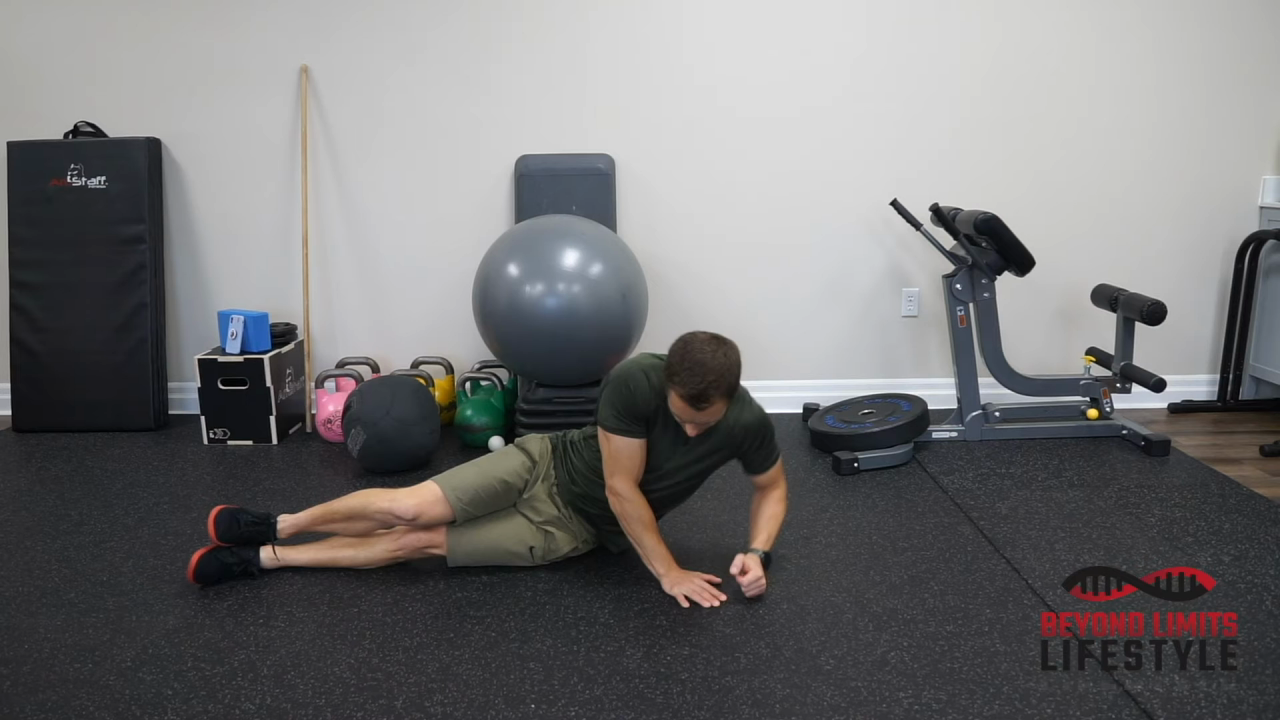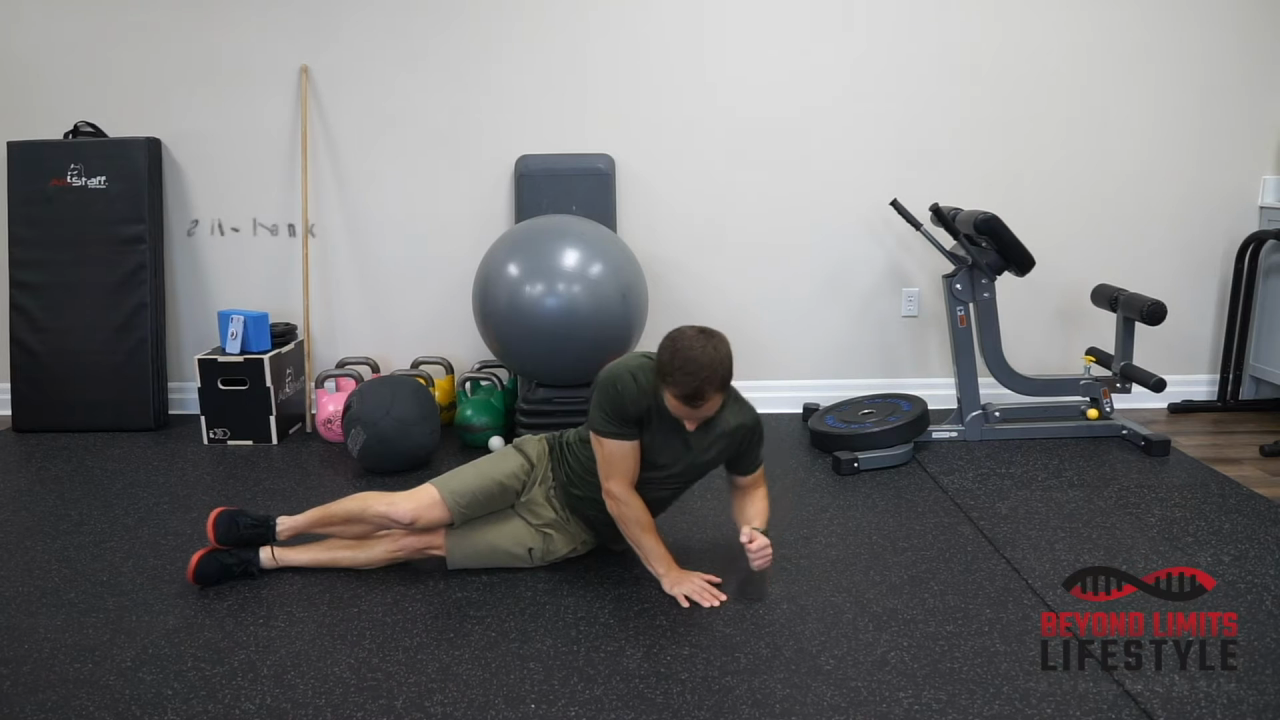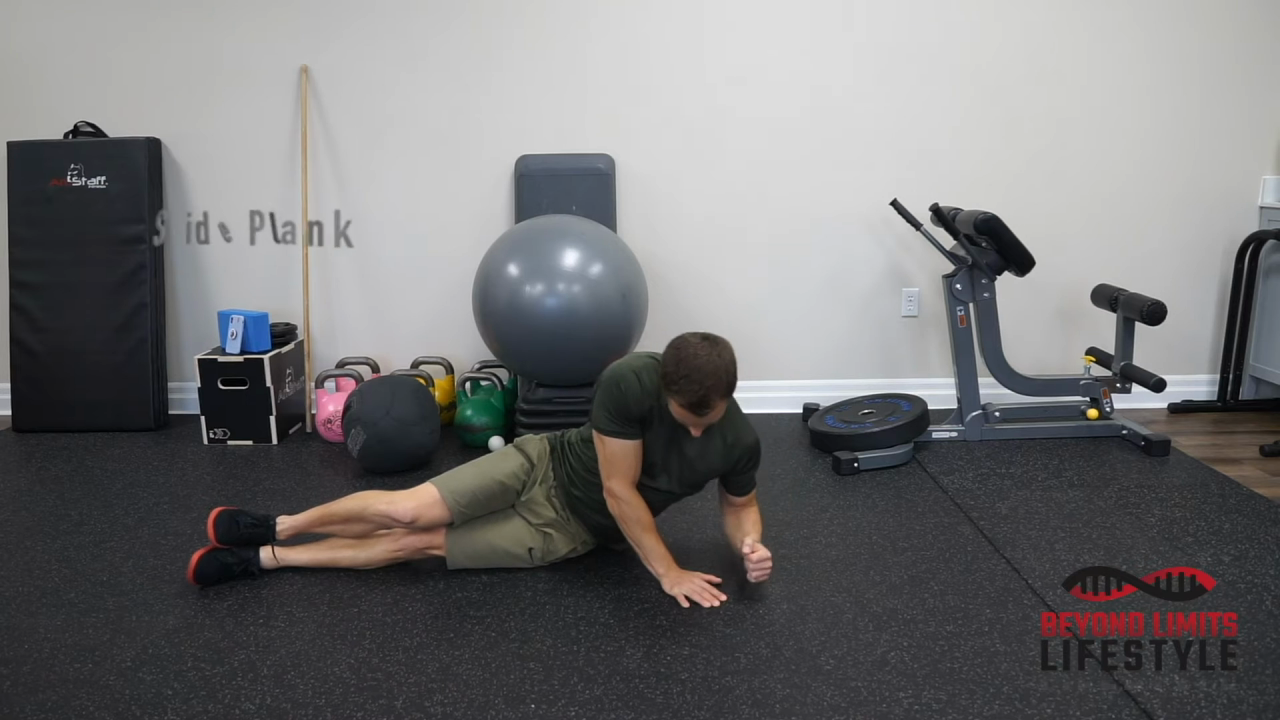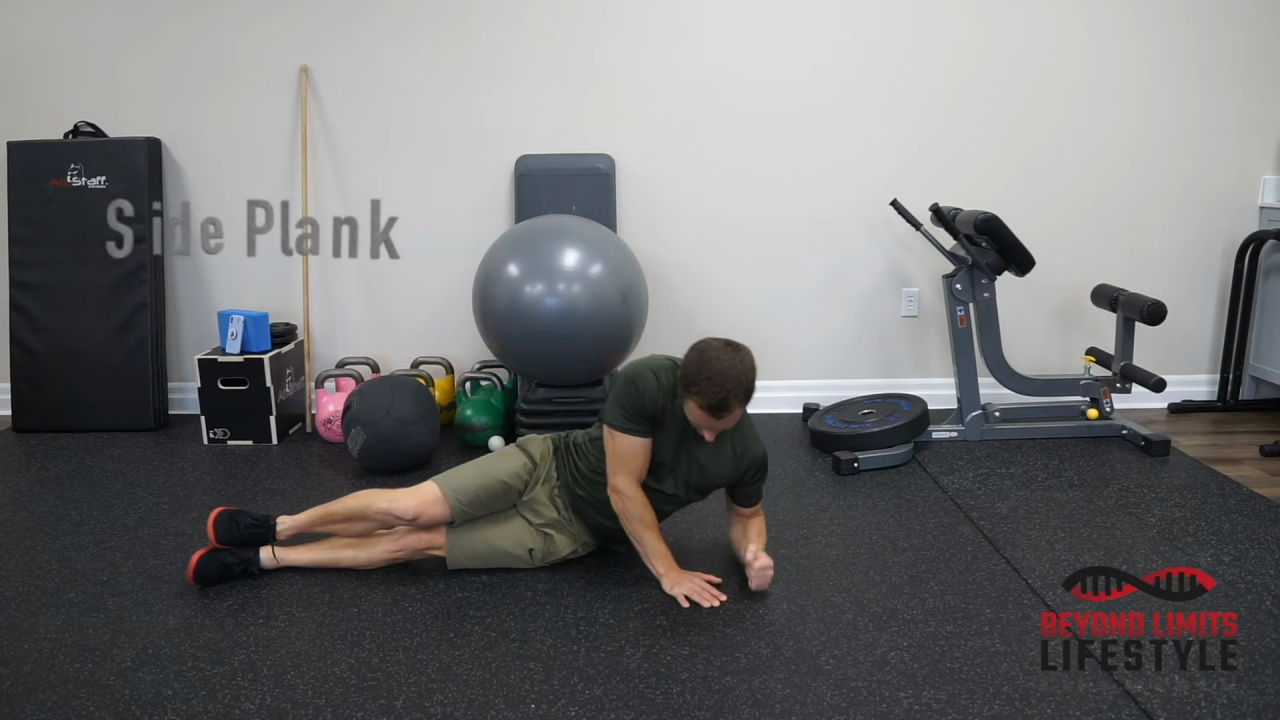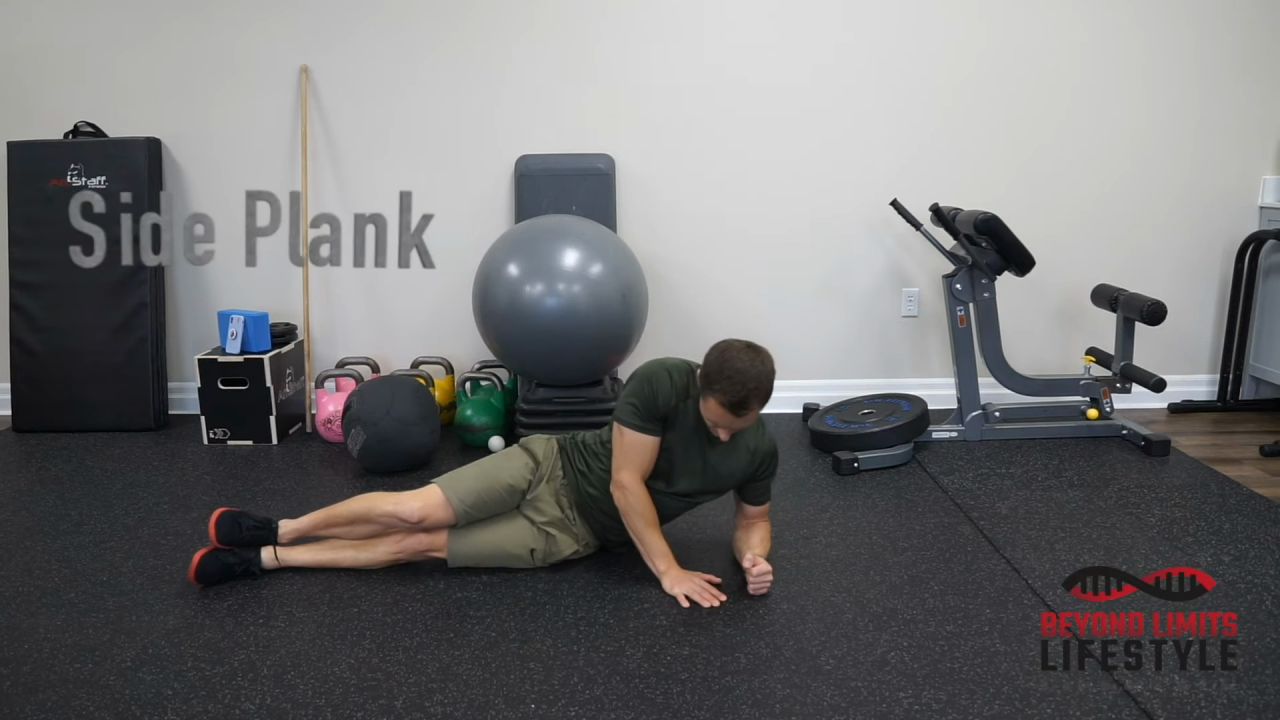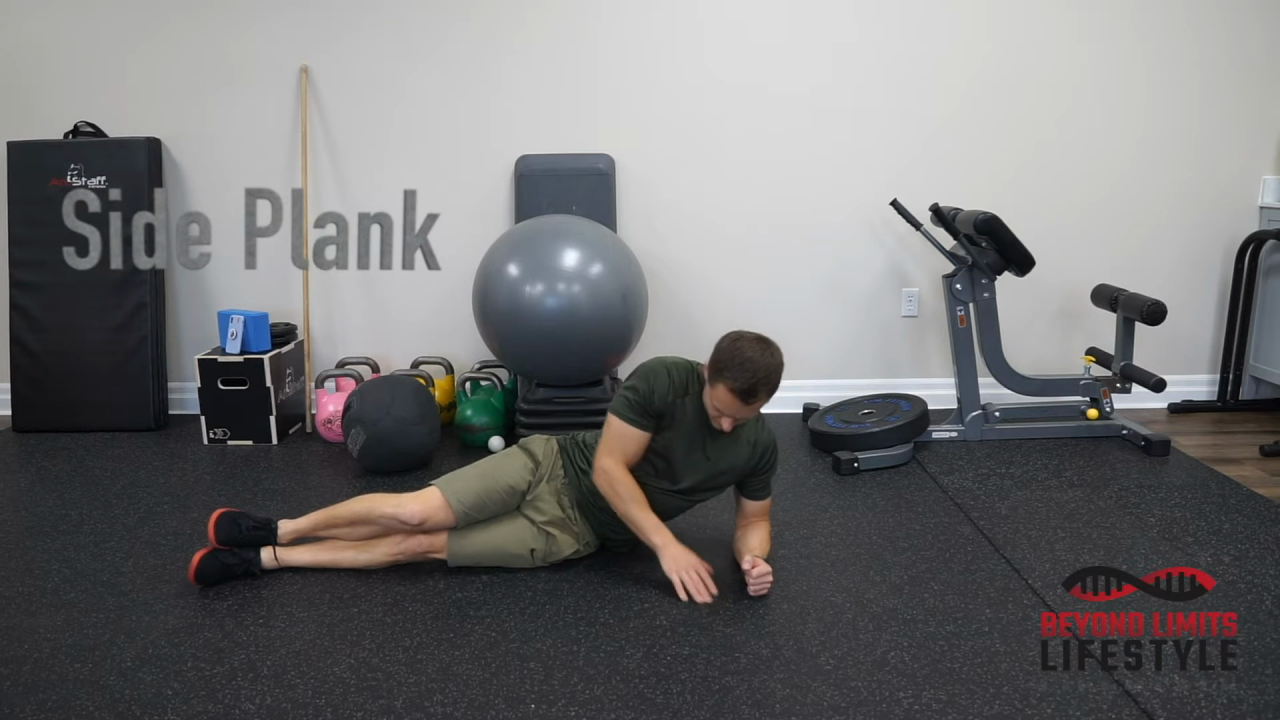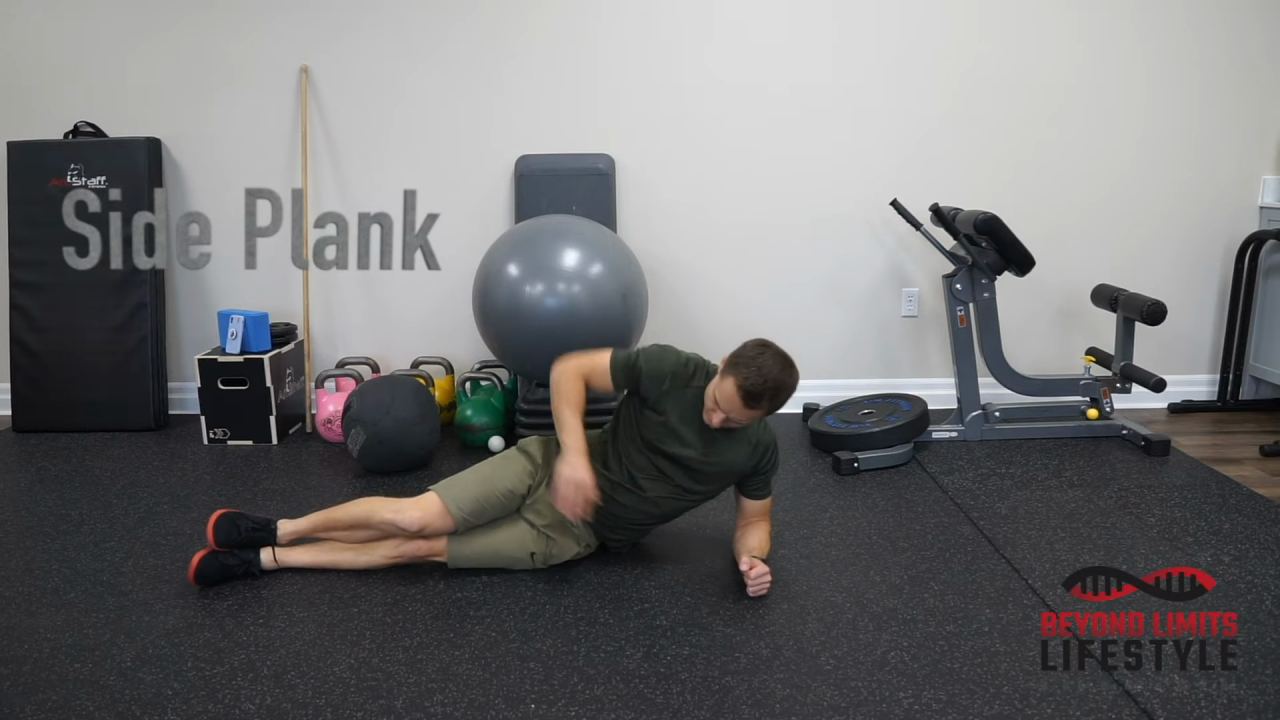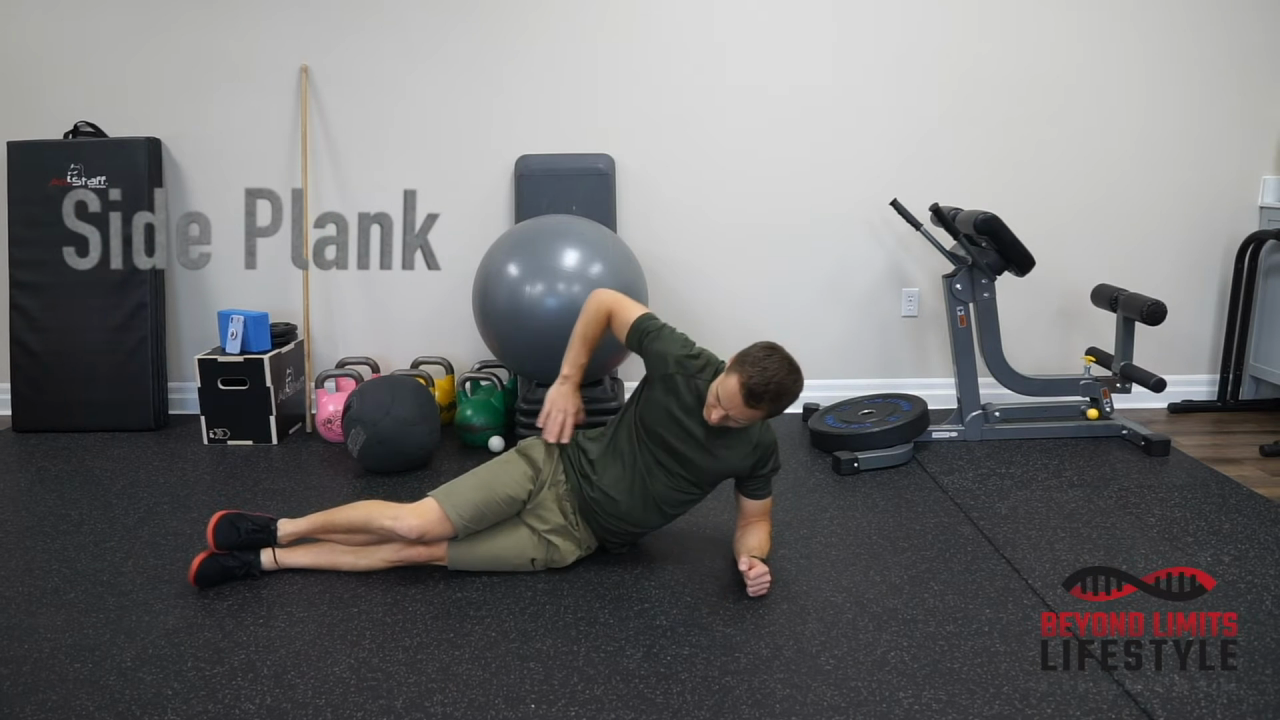
dt=0.3s
person 1, frame 1
left shoulder: (748, 424)
right shoulder: (633, 380)
left elbow: (773, 489)
right elbow: (621, 489)
left wrist: (757, 553)
right wrist: (669, 572)
left hip: (575, 530)
right hip: (546, 465)
left knee: (419, 543)
right knee: (410, 508)
left ankle: (266, 558)
right ankle: (279, 525)
person 1, frame 2
left shoulder: (740, 424)
right shoulder: (624, 380)
left elbow: (750, 488)
right elbow: (617, 491)
left wrist: (755, 532)
right wrist: (669, 572)
left hip: (574, 529)
right hip: (543, 465)
left knee: (418, 544)
right knee: (409, 514)
left ankle: (265, 559)
right ankle: (278, 527)
person 1, frame 3
left shoulder: (739, 442)
right shoulder: (629, 380)
left elbow: (739, 505)
right elbow: (619, 490)
left wrist: (750, 546)
right wrist: (668, 572)
left hip: (572, 528)
right hip: (543, 465)
left knee: (416, 545)
right knee: (407, 511)
left ankle: (264, 559)
right ankle: (275, 526)
person 1, frame 4
left shoulder: (747, 453)
right shoulder: (645, 381)
left elbow: (746, 515)
right elbow: (624, 486)
left wrist: (754, 553)
right wrist: (669, 572)
left hip: (573, 530)
right hip: (546, 466)
left knee: (416, 543)
right knee: (409, 509)
left ankle: (263, 558)
right ankle: (280, 526)
person 1, frame 5
left shoulder: (759, 451)
right shoulder: (662, 381)
left elbow: (753, 519)
right elbow: (626, 483)
left wrist: (754, 558)
right wrist: (668, 570)
left hip: (574, 531)
right hip: (552, 466)
left knee: (420, 546)
right knee: (415, 510)
left ankle: (264, 560)
right ankle: (279, 529)
person 1, frame 6
left shoulder: (758, 446)
right shoulder: (662, 379)
left elbow: (753, 518)
right elbow: (608, 468)
left wrist: (754, 559)
right wrist: (667, 546)
left hip: (573, 533)
right hip: (552, 467)
left knee: (420, 547)
right knee: (416, 515)
left ankle: (264, 560)
right ankle: (281, 529)
person 1, frame 7
left shoulder: (758, 450)
right shoulder: (671, 370)
left elbow: (753, 519)
right elbow: (570, 370)
left wrist: (753, 559)
right wrist: (572, 451)
left hip: (579, 537)
right hip: (550, 479)
left knee: (420, 550)
right knee: (415, 517)
left ankle: (264, 561)
right ankle: (279, 530)
person 1, frame 8
left shoulder: (757, 446)
right shoulder: (681, 362)
left elbow: (753, 519)
right elbow: (603, 301)
left wrist: (752, 558)
right wrist: (567, 383)
left hip: (570, 536)
right hip: (552, 472)
left knee: (417, 552)
right knee: (414, 525)
left ankle: (264, 561)
right ankle: (277, 530)
